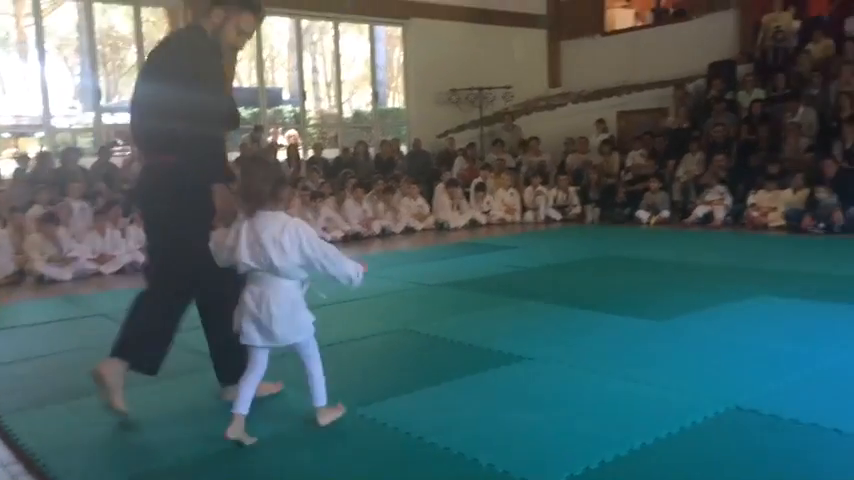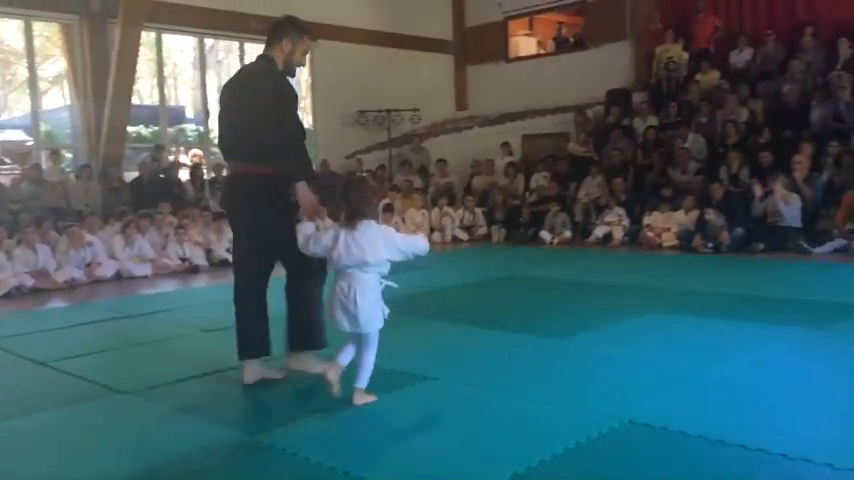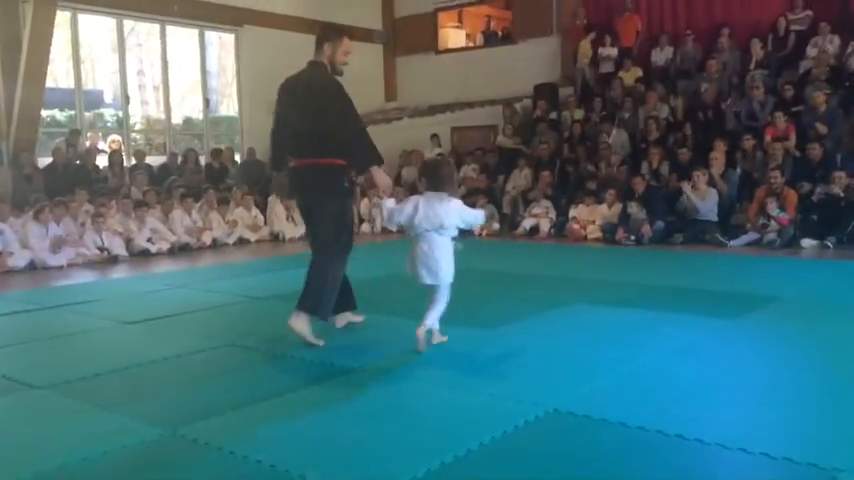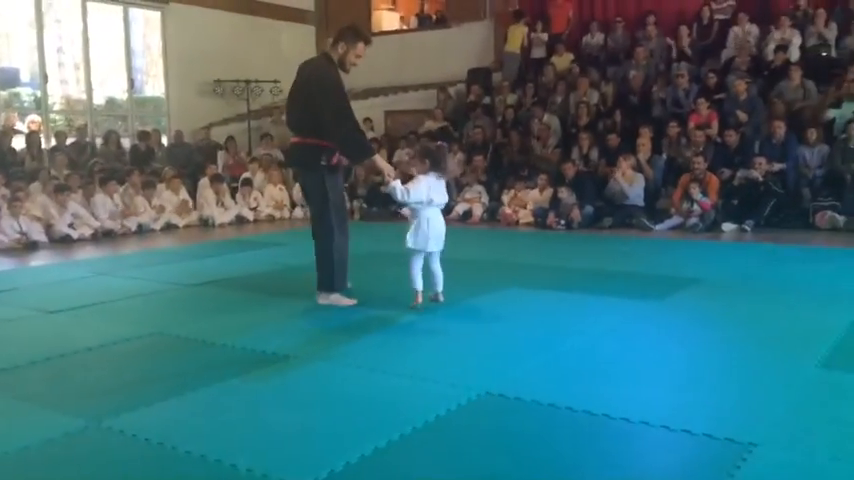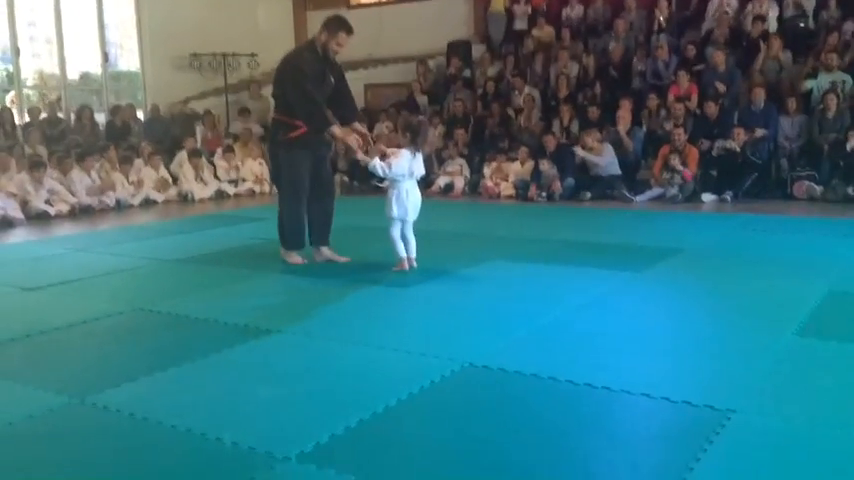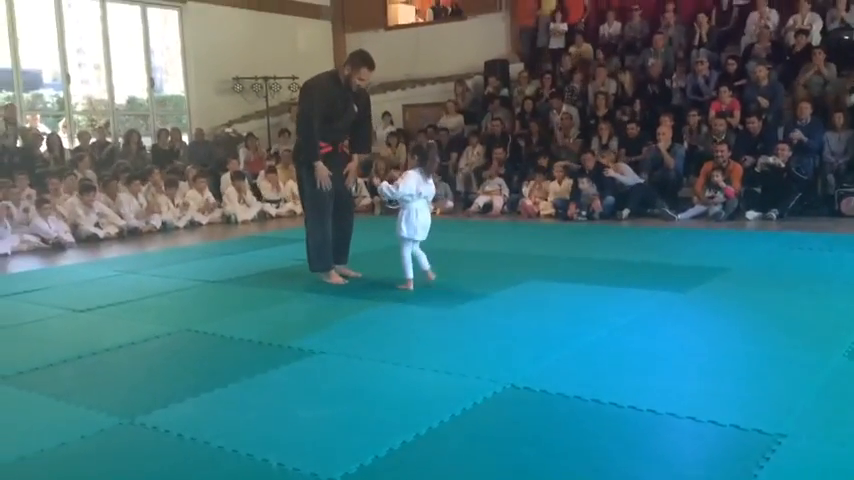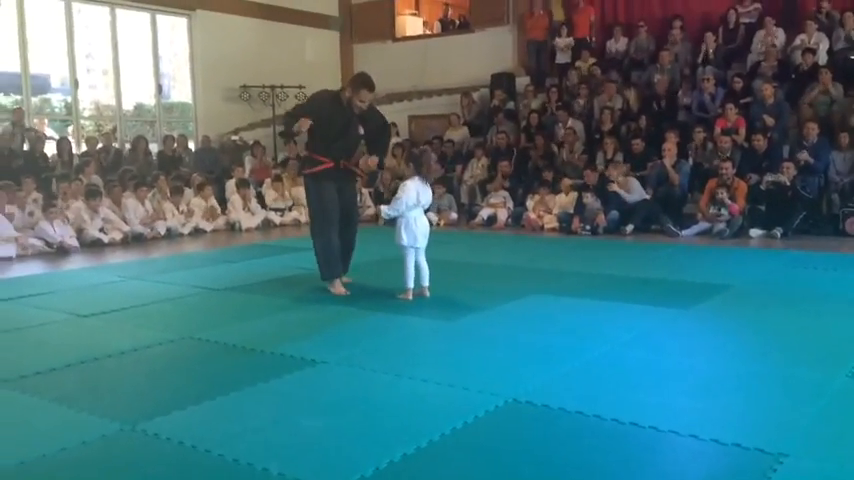
dt=0.7s
person 1, frame 1
left shoulder: (175, 51)
right shoulder: (197, 56)
right elbow: (203, 130)
right wrist: (220, 184)
left hip: (160, 182)
right hip: (186, 185)
left knee: (170, 281)
right knee: (222, 279)
left ankle: (119, 364)
right ankle: (237, 379)
person 1, frame 2
left shoulder: (237, 82)
right shoulder: (273, 83)
right elbow: (284, 139)
right wrist: (301, 185)
left hip: (239, 188)
right hip: (268, 189)
left knee: (250, 275)
right knee: (307, 266)
left ankle: (253, 361)
right ankle: (302, 350)
person 1, frame 3
left shoulder: (290, 85)
right shoulder: (326, 84)
left elbow: (280, 133)
right elbow: (349, 128)
left wrist: (286, 165)
right wrist: (375, 168)
left hip: (302, 174)
right hip: (327, 175)
left knee: (327, 244)
right knee: (335, 246)
left ankle: (341, 308)
right ankle: (306, 313)
person 1, frame 4
left shoulder: (313, 68)
right shoulder: (325, 76)
right elbow: (344, 122)
left wrist: (338, 150)
right wrist: (376, 159)
left hip: (308, 151)
right hip: (317, 155)
left knee: (325, 217)
right knee: (332, 222)
left ankle: (329, 276)
right ankle: (329, 290)
person 1, frame 5
left shoulder: (329, 63)
right shoulder: (297, 62)
left elbow: (340, 97)
right elbow: (309, 104)
left wrist: (355, 125)
right wrist: (339, 133)
left hip: (313, 133)
right hip: (288, 134)
left knee: (323, 192)
right knee: (295, 194)
left ankle: (321, 247)
right ankle: (290, 247)
person 1, frame 6
left shoulder: (359, 95)
right shoulder: (317, 88)
left elbow: (361, 128)
right elbow: (307, 128)
left wrist: (355, 159)
right wrist: (317, 164)
left hip: (338, 156)
right hip: (313, 157)
left knee: (344, 211)
right knee: (320, 213)
left ankle: (338, 262)
right ankle: (325, 268)
person 1, frame 7
left shoulder: (370, 115)
right shoulder: (321, 102)
left elbow: (382, 136)
right elbow: (290, 118)
left wrist: (375, 156)
right wrist: (297, 126)
left hip: (345, 170)
right hip: (319, 170)
left knee: (349, 223)
right knee: (326, 222)
left ankle: (339, 270)
right ankle: (333, 277)
person 2, frame 1
left shoulder: (240, 227)
right shoulder: (294, 228)
left elbow: (219, 253)
right elbow: (328, 257)
left wrist: (219, 228)
right wrist: (355, 271)
left hip: (254, 299)
right hip: (285, 301)
left knee: (256, 365)
right knee: (311, 357)
left ankle: (237, 423)
right ankle: (322, 411)
person 2, frame 2
left shoulder: (337, 233)
right shoulder: (384, 234)
left elbow: (307, 244)
right elbow: (415, 245)
left wrist: (306, 224)
right wrist: (422, 239)
left hip: (343, 292)
right hip: (367, 294)
left knee: (355, 341)
right knee: (369, 346)
left ankle: (335, 369)
right ankle: (359, 392)
person 2, frame 3
left shoulder: (415, 202)
right shoulder: (454, 205)
left elbow: (391, 216)
right elbow: (474, 218)
left wrist: (387, 201)
right wrist: (481, 213)
left hip: (422, 252)
right hip: (442, 253)
left knee: (433, 294)
right knee: (442, 298)
left ankle: (435, 334)
right ankle: (423, 328)
person 2, frame 4
left shoulder: (421, 181)
right shoulder: (440, 180)
left elbow: (404, 195)
left wrist: (392, 183)
right wrist: (416, 175)
left hip: (422, 224)
right hip: (437, 223)
left knee: (415, 262)
right knee: (434, 261)
left ankle: (418, 294)
right ankle: (438, 293)
person 2, frame 5
left shoulder: (403, 154)
right shoulder: (416, 153)
left elbow: (385, 169)
left wrist: (367, 160)
right wrist: (386, 151)
left hip: (401, 194)
right hip: (412, 193)
left knee: (395, 231)
right knee: (408, 230)
left ankle: (403, 261)
right ankle: (412, 259)
person 2, frame 6
left shoulder: (410, 175)
right shoulder: (428, 176)
left elbow: (395, 192)
left wrist: (381, 185)
left hip: (410, 215)
right hip: (423, 214)
left knee: (405, 250)
right knee: (415, 248)
left ankle: (409, 282)
right ankle: (428, 272)
person 2, frame 7
left shoulder: (408, 185)
right shoulder: (425, 183)
left elbow: (398, 206)
left wrist: (383, 210)
left hip: (409, 224)
right hip: (421, 222)
left knee: (409, 259)
right knee: (421, 258)
left ankle: (409, 292)
right ankle: (425, 289)
